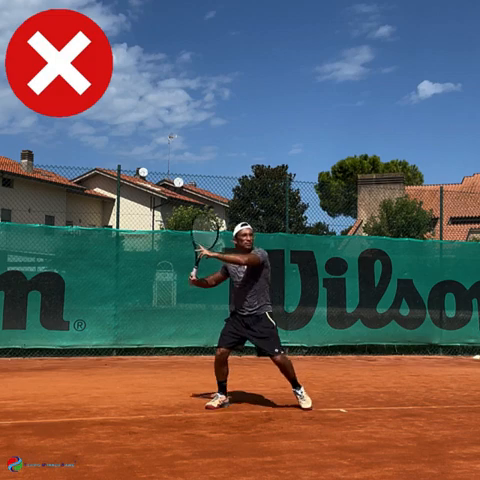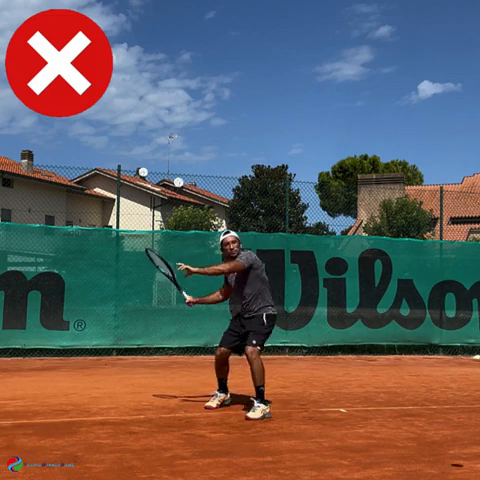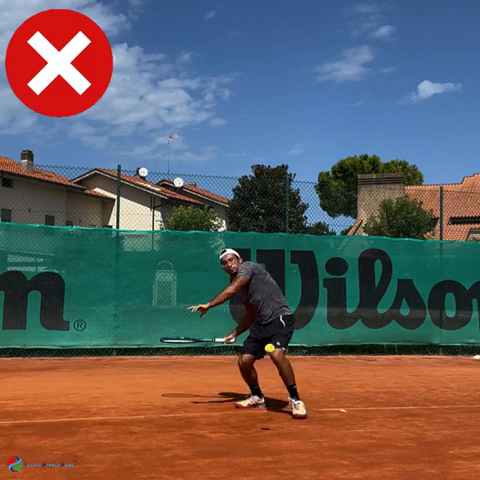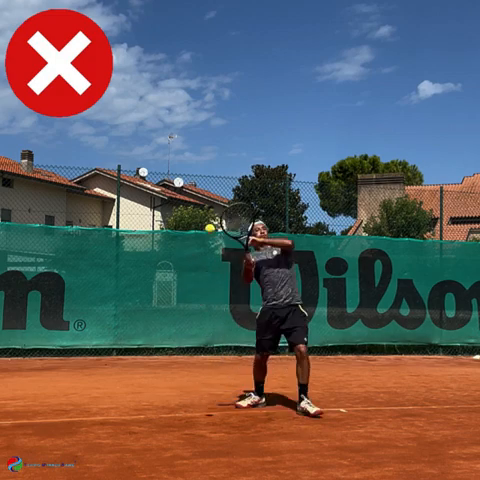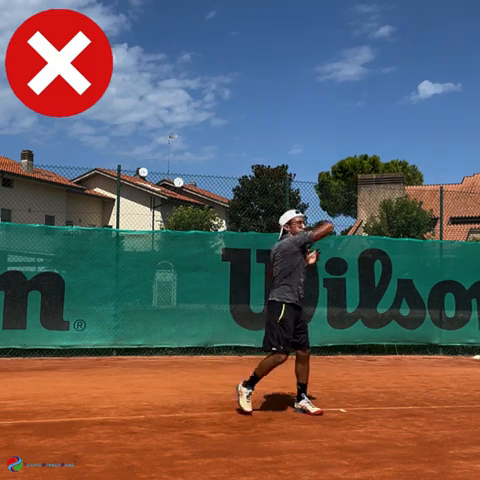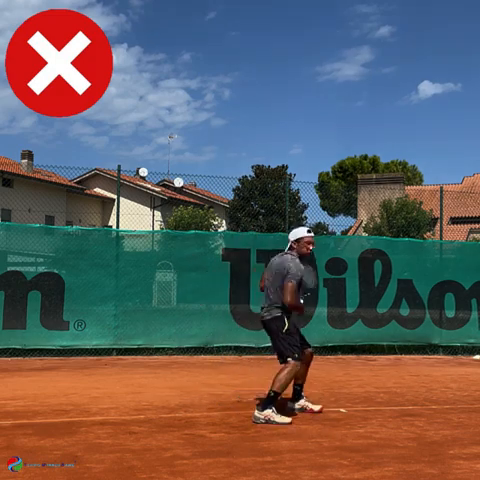
dt=0.4s
person 1, frame 1
left shoulder: (260, 254)
right shoulder: (229, 263)
left elbow: (244, 260)
right elbow: (214, 280)
left wrist: (213, 255)
right wrist: (197, 281)
left hip: (261, 317)
right hip: (237, 317)
left knee: (279, 358)
right knee: (221, 354)
left ankle: (298, 390)
right ankle: (222, 394)
person 1, frame 2
left shoulder: (248, 257)
right shoulder: (230, 271)
left elbow: (223, 268)
right elbow: (223, 294)
left wrist: (196, 270)
right wrist: (196, 300)
left hip: (264, 315)
right hip: (244, 316)
left knee: (251, 352)
right knee: (221, 353)
left ankle: (261, 404)
right ankle: (222, 394)
person 1, frame 3
left shoulder: (249, 267)
right shoulder: (242, 290)
left elbow: (231, 289)
right elbow: (250, 316)
left wrist: (208, 305)
right wrist: (234, 333)
left hip: (281, 318)
right hip: (262, 324)
left knee: (276, 354)
right knee: (243, 361)
left ankle: (295, 400)
right ankle: (257, 396)
person 1, frame 4
left shoulder: (281, 249)
right shoulder: (252, 257)
left elbow: (288, 243)
right elbow: (247, 279)
left wrist: (264, 240)
right wrist: (247, 261)
left hip: (293, 308)
right hip: (269, 311)
left knee: (302, 350)
right knee: (261, 356)
left ankle: (303, 400)
right ankle: (258, 395)
person 1, frame 5
left shoulder: (283, 246)
right shoulder: (295, 241)
right elbow: (328, 226)
left wrist: (307, 263)
right wrist: (311, 236)
left hip: (295, 307)
right hip: (280, 306)
left knee: (303, 353)
right knee: (278, 355)
left ankle: (302, 399)
right ankle: (246, 387)
person 1, frame 6
left shoulder: (277, 259)
right shoulder: (295, 266)
left elbow: (263, 286)
right elbow: (289, 301)
right wrist: (299, 308)
left hip: (278, 317)
right hip: (278, 319)
left knee: (307, 353)
right knee: (291, 363)
left ankle: (297, 399)
right ankle: (264, 410)
